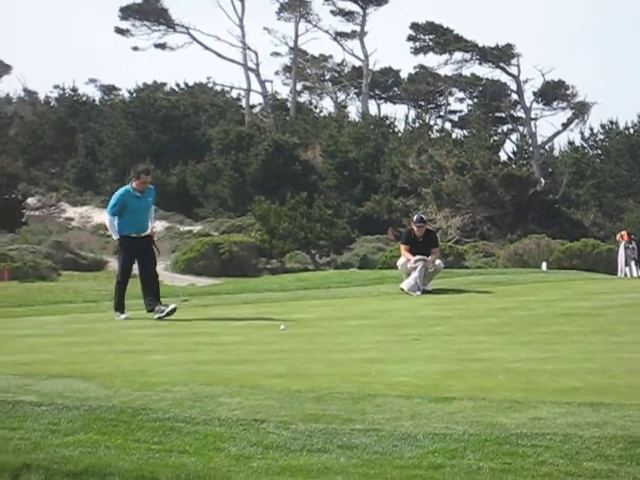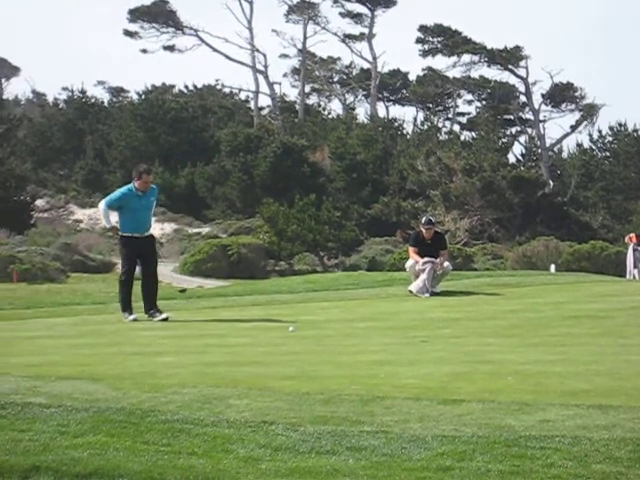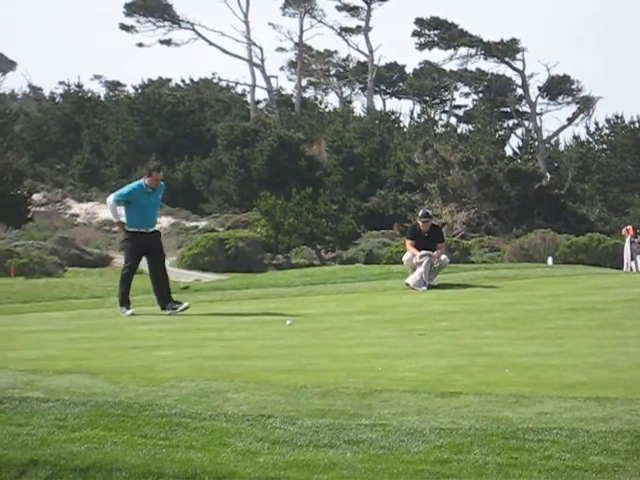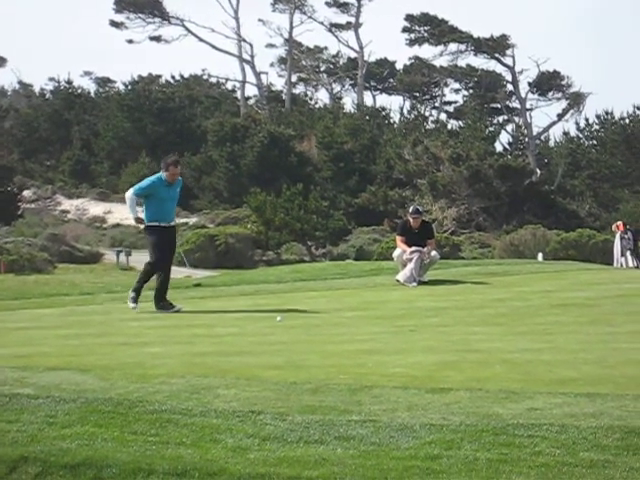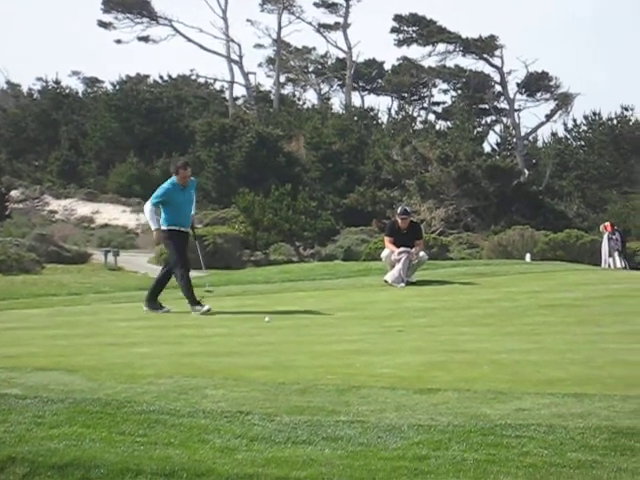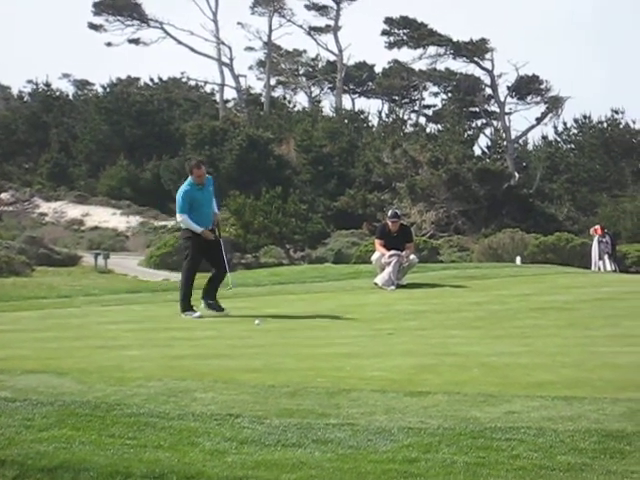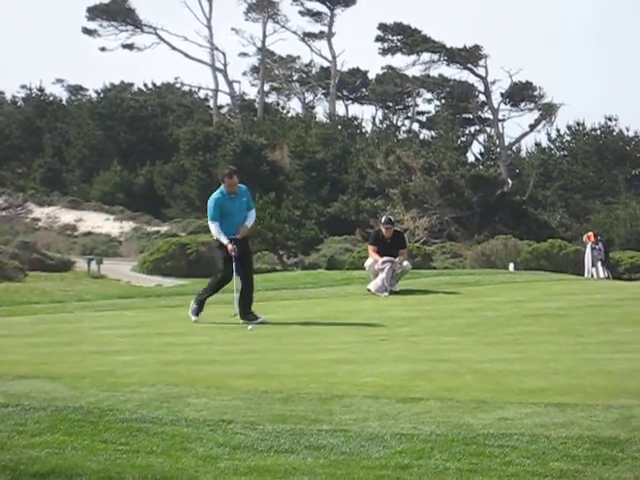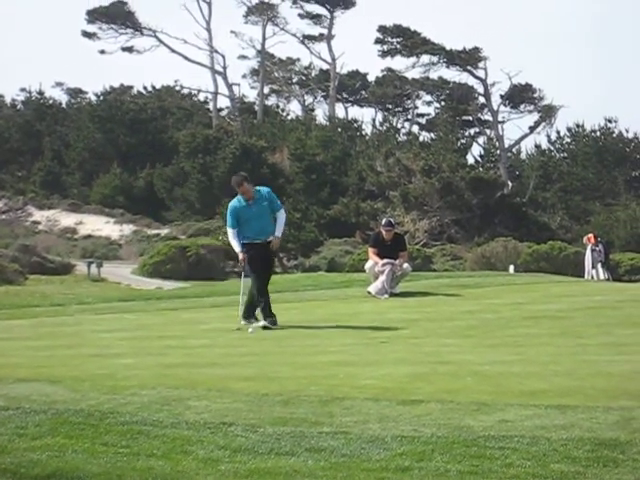
dt=0.4s
person 1, frame 1
left shoulder: (151, 191)
right shoulder: (122, 195)
right elbow: (109, 217)
right wrist: (116, 237)
left hip: (145, 238)
right hip: (127, 240)
left knee: (150, 272)
right knee: (123, 275)
left ankle: (154, 305)
right ankle: (119, 309)
person 1, frame 2
left shoulder: (153, 190)
right shoulder: (123, 194)
right elbow: (103, 205)
right wrist: (110, 225)
left hip: (147, 238)
right hip: (128, 240)
left knee: (151, 273)
right knee: (127, 275)
left ankle: (151, 309)
right ankle: (127, 310)
person 1, frame 3
left shoulder: (161, 187)
right shoulder: (133, 190)
right elbow: (111, 200)
right wrist: (117, 220)
left hip: (152, 234)
right hip: (134, 235)
left knee: (159, 268)
right knee: (129, 270)
left ankle: (167, 303)
right ankle: (124, 304)
person 1, frame 4
left shoulder: (178, 182)
right shoulder: (152, 183)
right elbow: (129, 194)
right wrist: (135, 215)
left hip: (170, 228)
right hip: (154, 228)
left knee: (166, 265)
right knee: (156, 262)
left ankle: (160, 300)
right ankle: (135, 291)
person 1, frame 5
left shoulder: (192, 183)
right shoulder: (166, 189)
right elbow: (148, 207)
right wrist: (155, 229)
left hip: (184, 232)
right hip: (171, 232)
left knee: (170, 267)
right knee: (181, 267)
left ankle: (151, 301)
right ankle: (194, 303)
person 1, frame 6
left shoulder: (209, 180)
right shoulder: (185, 191)
right elbow: (181, 217)
left wrist: (215, 212)
right wrist: (201, 231)
left hip: (209, 232)
right hip: (193, 234)
left knee: (221, 266)
right knee: (190, 270)
left ankle: (209, 298)
right ankle: (186, 307)
person 1, frame 7
left shoulder: (244, 190)
right shoulder: (216, 199)
left elbow: (252, 211)
right elbow: (213, 226)
left wrist: (246, 226)
right wrist: (227, 244)
left hip: (241, 239)
right hip: (224, 241)
left knee: (247, 276)
right knee: (226, 275)
left ankle: (245, 312)
right ankle: (198, 302)
person 1, frame 8
left shoulder: (267, 193)
right shoulder: (234, 206)
left elbow: (281, 214)
right elbow: (231, 232)
left wrist: (277, 236)
right wrist: (239, 252)
left hip: (269, 243)
right hip: (250, 246)
left knee: (262, 281)
right knee: (259, 281)
left ankle: (248, 314)
right ankle: (268, 316)
